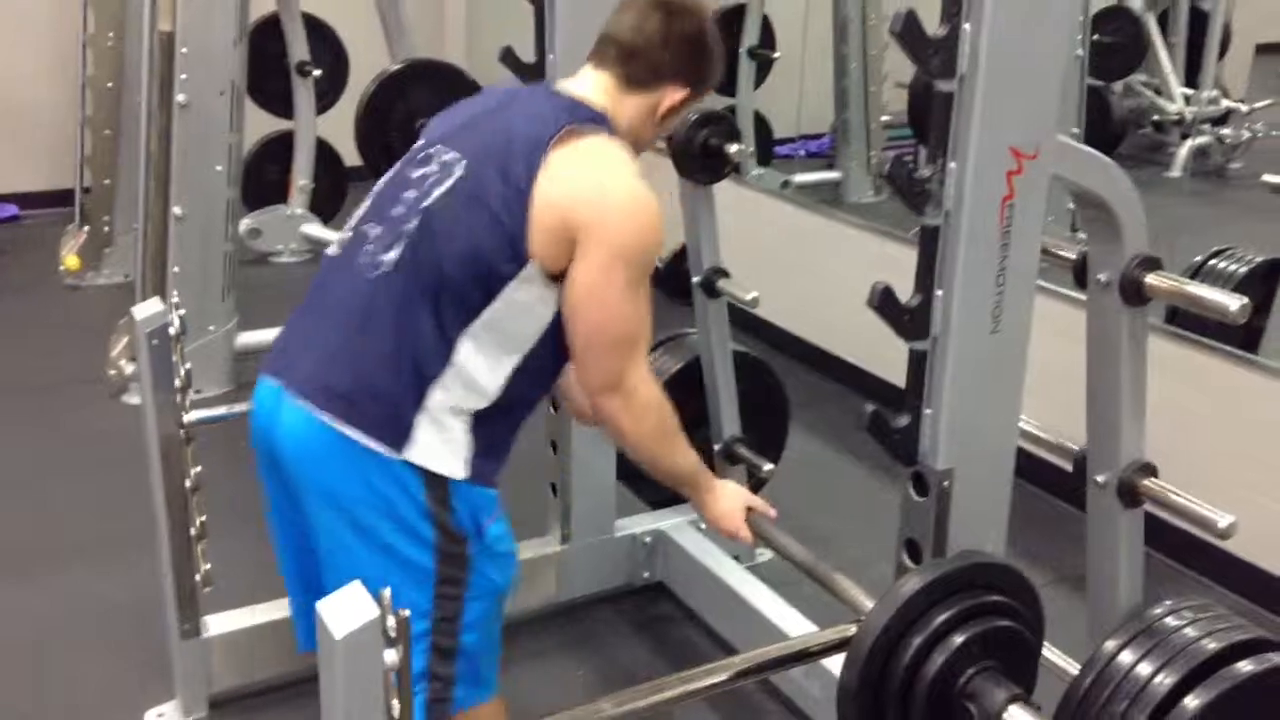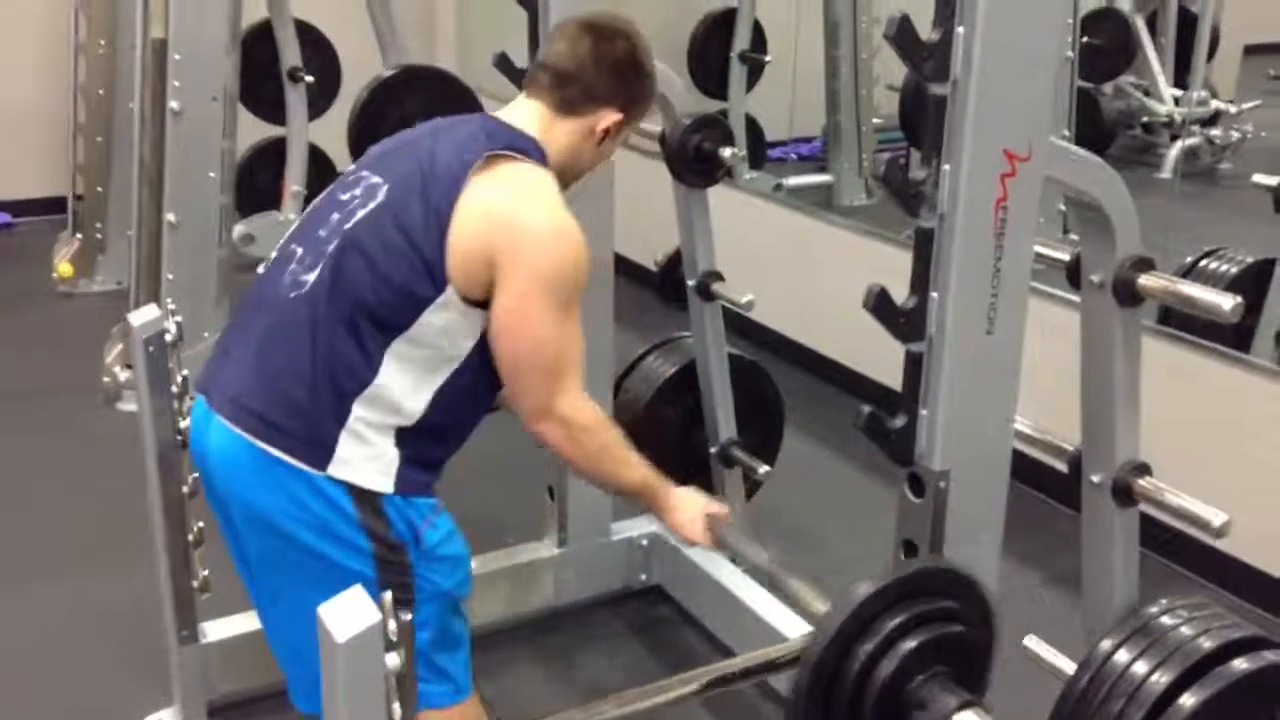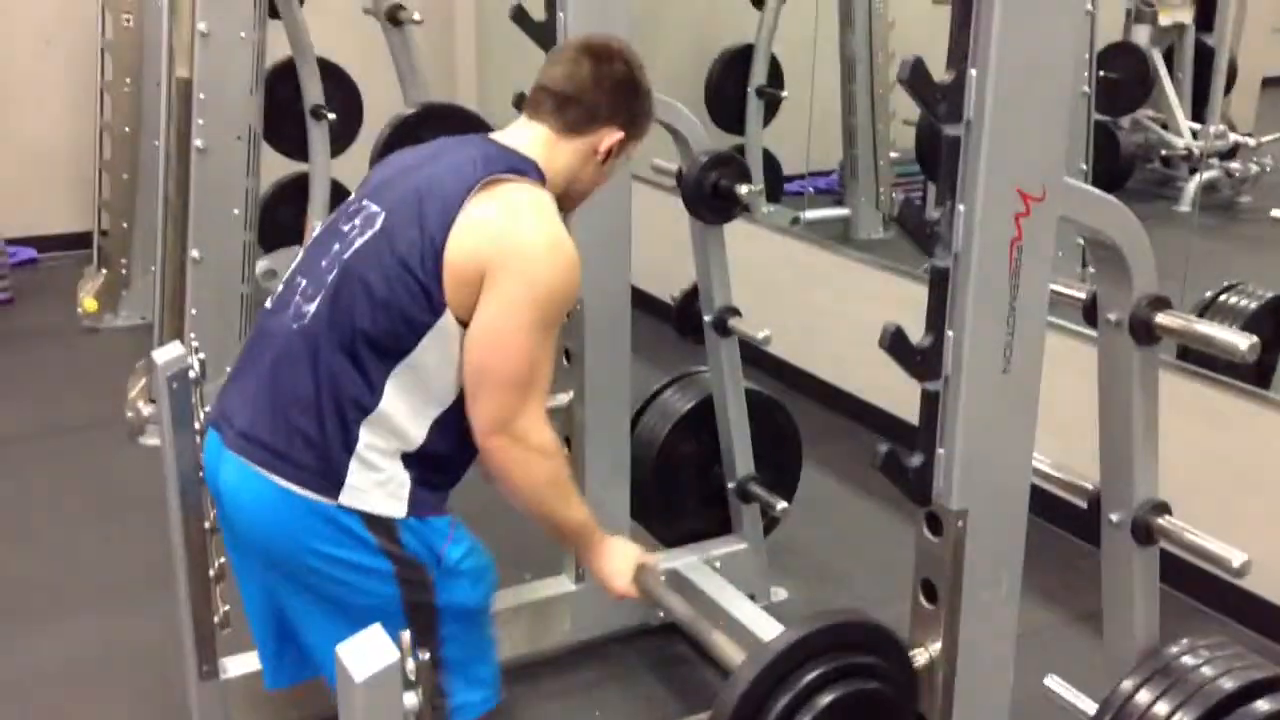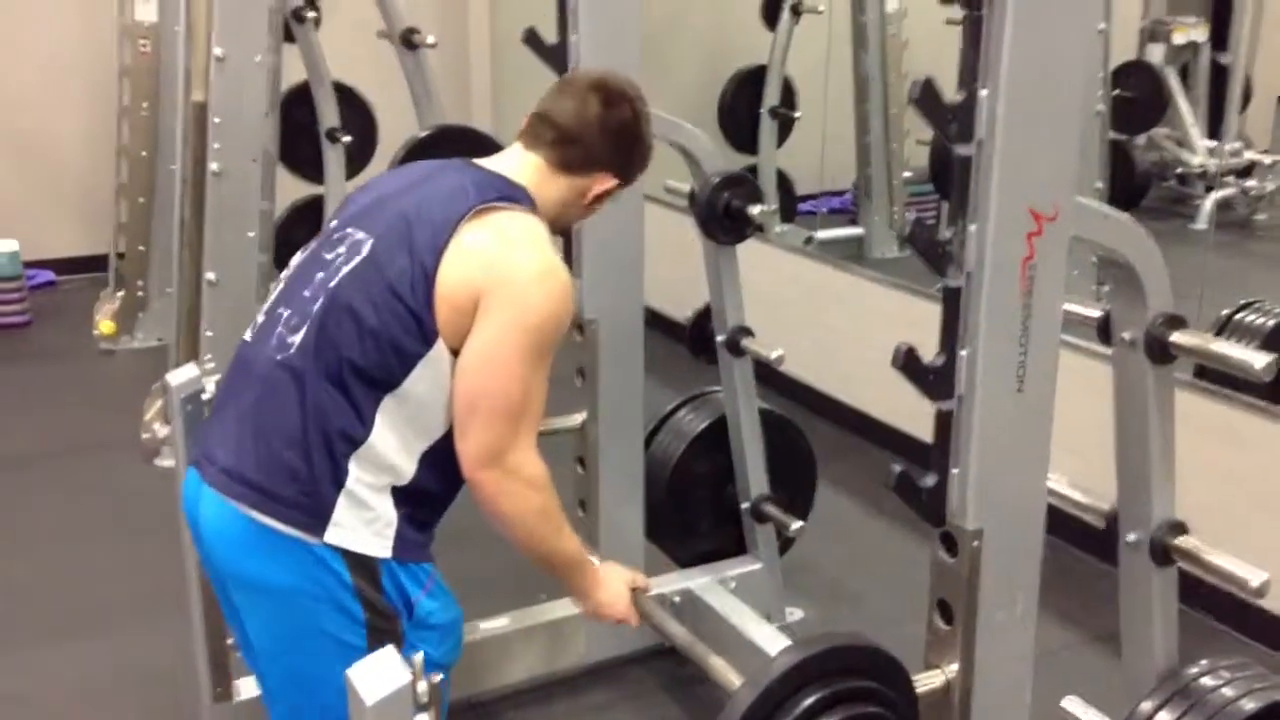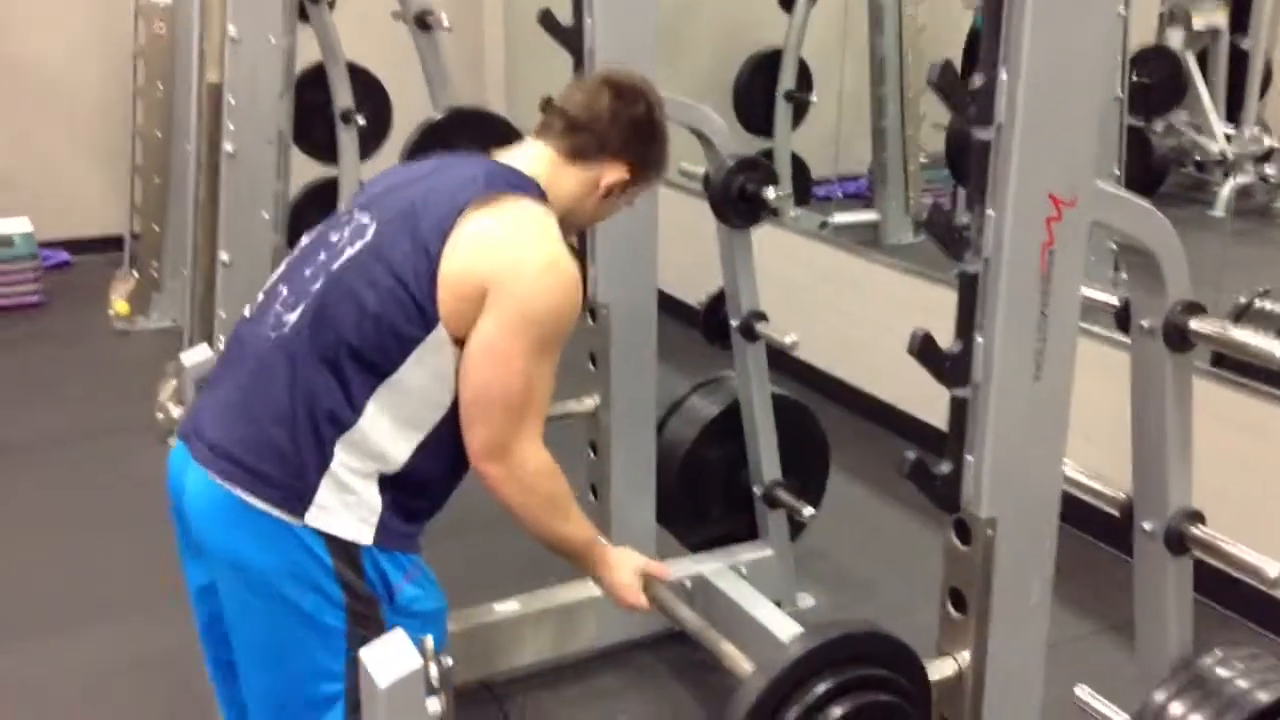
dt=0.4s
person 1, frame 1
left shoulder: (487, 109)
right shoulder: (612, 194)
right elbow: (616, 386)
left wrist: (557, 378)
right wrist: (704, 489)
left hip: (289, 399)
right hip: (391, 450)
person 1, frame 2
left shoulder: (432, 141)
right shoulder: (534, 221)
right elbow: (552, 412)
left wrist: (510, 385)
right wrist: (664, 498)
left hip: (227, 420)
right hip: (317, 463)
person 1, frame 3
left shoulder: (431, 159)
right shoulder: (532, 238)
right elbow: (506, 430)
right wrist: (596, 546)
left hip: (242, 452)
right hip: (332, 494)
person 1, frame 4
left shoulder: (408, 183)
right shoulder: (524, 267)
right elbow: (494, 463)
right wrist: (587, 577)
left hip: (221, 486)
right hip: (315, 531)
person 1, frame 5
left shoulder: (433, 175)
right shoulder: (535, 260)
right elbow: (500, 453)
right wrist: (602, 560)
left hip: (210, 463)
right hip: (300, 512)
